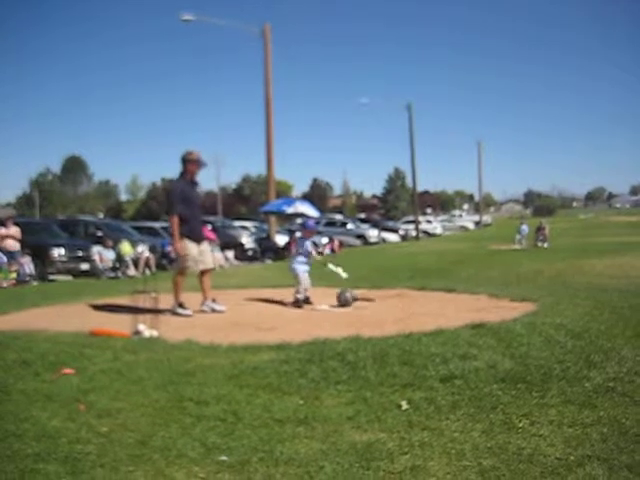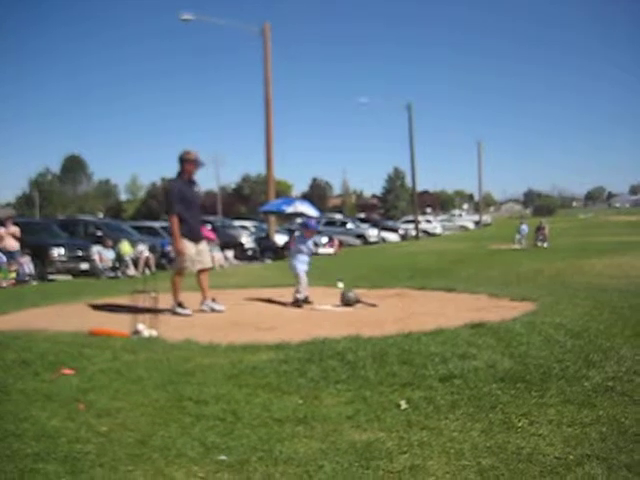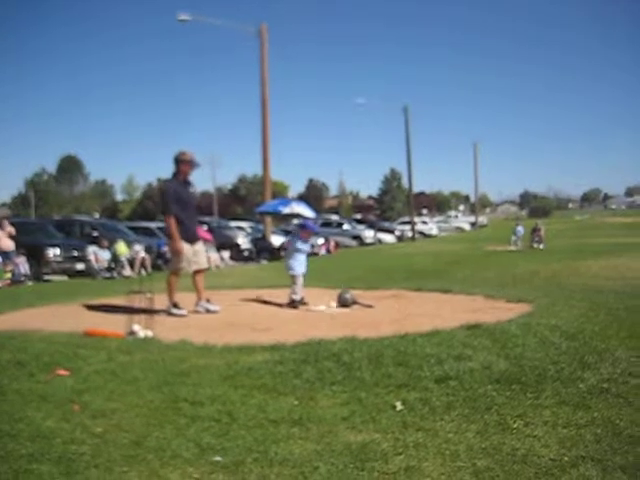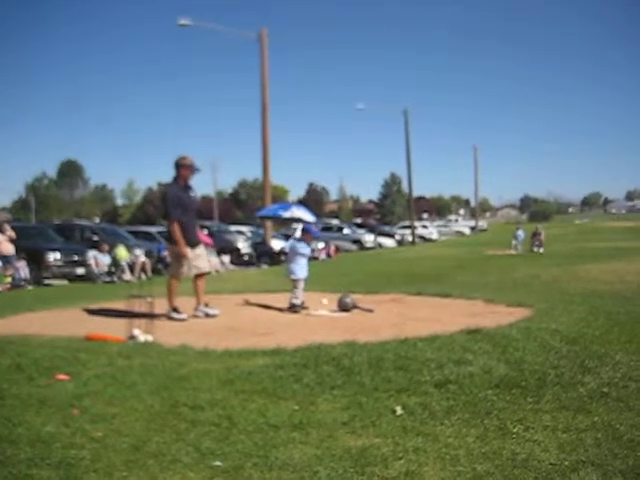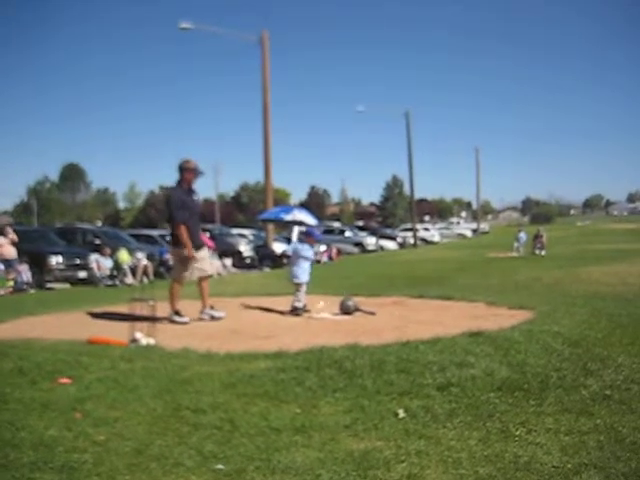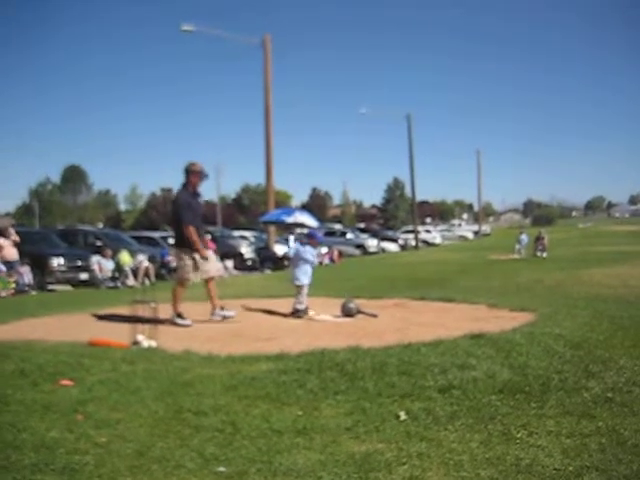
dt=0.1s
person 1, frame 1
left shoulder: (194, 184)
right shoulder: (177, 187)
right elbow: (173, 216)
left wrist: (202, 232)
right wrist: (176, 240)
left hip: (199, 236)
right hip: (186, 237)
left knee: (206, 267)
right knee: (182, 270)
left ankle: (207, 301)
right ankle: (177, 303)
person 1, frame 2
left shoulder: (192, 184)
right shoulder: (175, 186)
right elbow: (173, 216)
left wrist: (200, 231)
right wrist: (177, 240)
left hip: (197, 235)
right hip: (185, 237)
left knee: (204, 267)
right knee: (180, 270)
left ankle: (206, 301)
right ankle: (176, 303)
person 1, frame 3
left shoulder: (188, 185)
right shoulder: (170, 188)
right elbow: (169, 217)
left wrist: (197, 232)
right wrist: (177, 241)
left hip: (194, 237)
right hip: (180, 237)
left knee: (200, 268)
right knee: (176, 270)
left ankle: (201, 302)
right ankle: (172, 304)
person 1, frame 4
left shoulder: (189, 189)
right shoulder: (171, 192)
right elbow: (172, 222)
left wrist: (198, 235)
right wrist: (181, 245)
left hip: (195, 241)
right hip: (181, 242)
left knee: (201, 272)
right knee: (176, 275)
left ankle: (201, 306)
right ankle: (172, 309)
person 1, frame 5
left shoulder: (191, 192)
right shoulder: (175, 196)
right elbow: (179, 225)
left wrist: (201, 241)
right wrist: (189, 248)
left hip: (197, 243)
right hip: (183, 246)
left knee: (206, 274)
right knee: (179, 278)
left ankle: (206, 310)
right ankle: (174, 312)
person 1, frame 6
left shoulder: (196, 195)
right shoulder: (182, 198)
right elbow: (187, 227)
left wrist: (204, 244)
right wrist: (200, 248)
left hip: (200, 245)
right hip: (187, 247)
left knee: (211, 276)
right knee: (183, 280)
left ankle: (216, 310)
right ankle: (176, 314)
